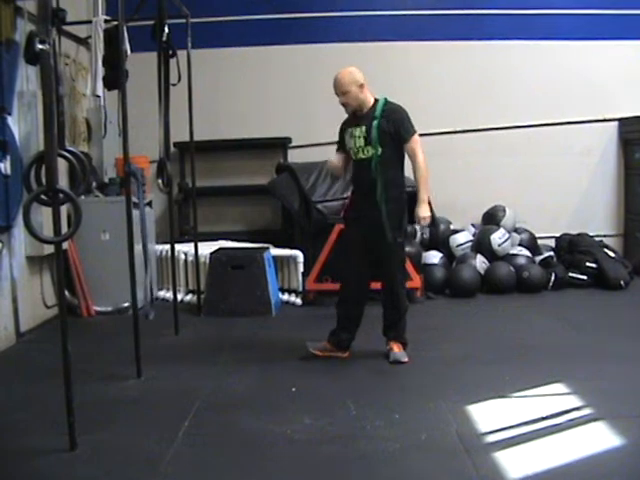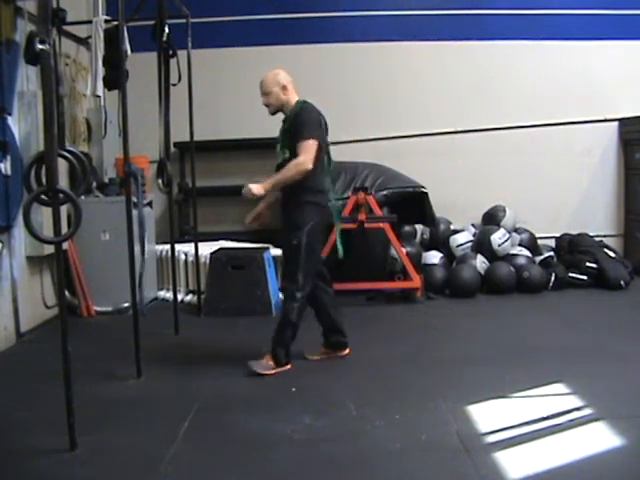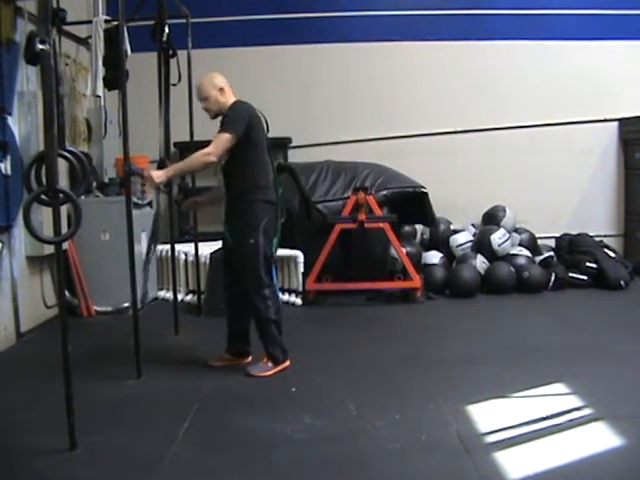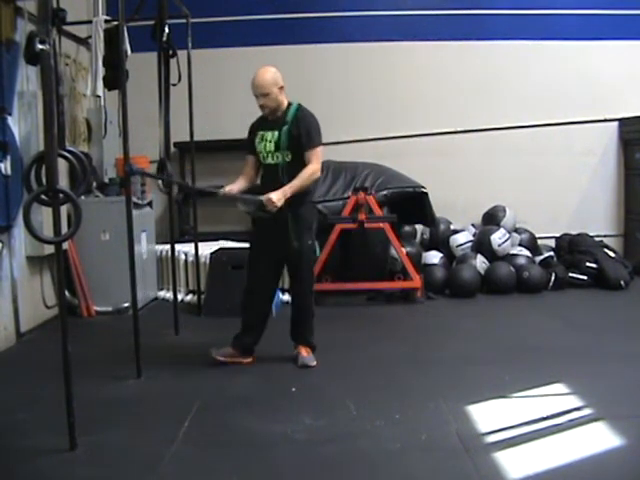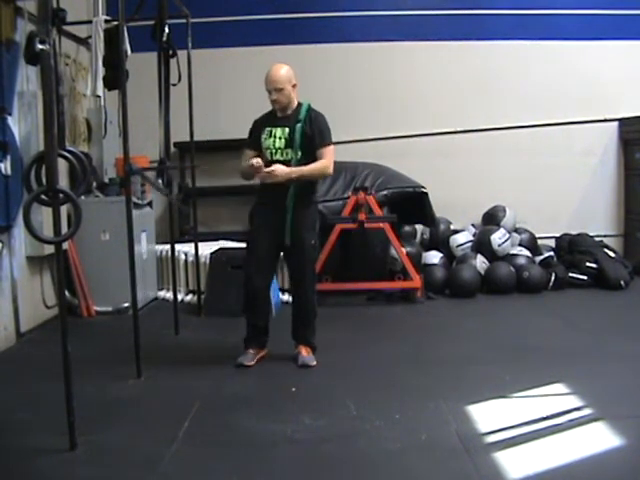
dt=1s
person 1, frame 1
left shoulder: (392, 114)
right shoulder: (349, 124)
left elbow: (417, 156)
right elbow: (345, 167)
left wrist: (423, 201)
right wrist: (335, 164)
left hip: (389, 210)
right hip: (358, 209)
left knee: (393, 277)
right knee: (352, 277)
left ankle: (396, 341)
right ankle: (339, 341)
person 1, frame 2
left shoulder: (306, 115)
right shoulder: (290, 121)
left elbow: (305, 163)
left wrist: (263, 186)
right wrist: (266, 205)
left hip: (309, 209)
right hip: (297, 209)
left knee: (296, 281)
right knee: (314, 277)
left ankle: (280, 355)
right ankle: (336, 342)
person 1, frame 3
left shoulder: (240, 113)
right shoulder: (234, 119)
left elbow: (210, 155)
left wrist: (167, 173)
right wrist: (202, 199)
left hip: (256, 210)
right hip: (239, 211)
left knee: (258, 281)
right knee: (235, 283)
left ankle: (277, 355)
right ankle: (238, 350)
person 1, frame 4
left shoulder: (303, 120)
right shoulder: (257, 127)
left elbow: (315, 168)
right elbow: (250, 172)
left wrist: (283, 194)
right wrist: (234, 188)
left hip: (297, 213)
right hip: (266, 213)
left knee: (302, 283)
right knee: (257, 283)
left ankle: (304, 345)
right ankle: (243, 347)
person 1, frame 5
left shoulder: (313, 120)
right shoulder: (261, 124)
left elbow: (327, 165)
right elbow: (244, 169)
left wrist: (289, 172)
right wrist: (252, 166)
left hip: (300, 212)
right hip: (266, 212)
left knee: (303, 282)
right knee: (255, 279)
left ankle: (304, 344)
right ankle: (256, 343)
